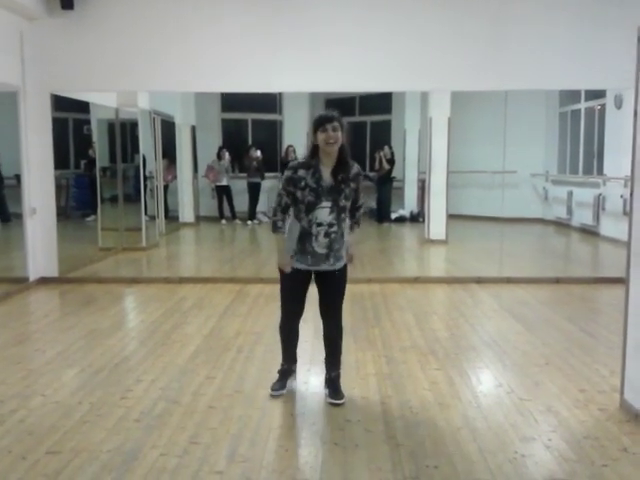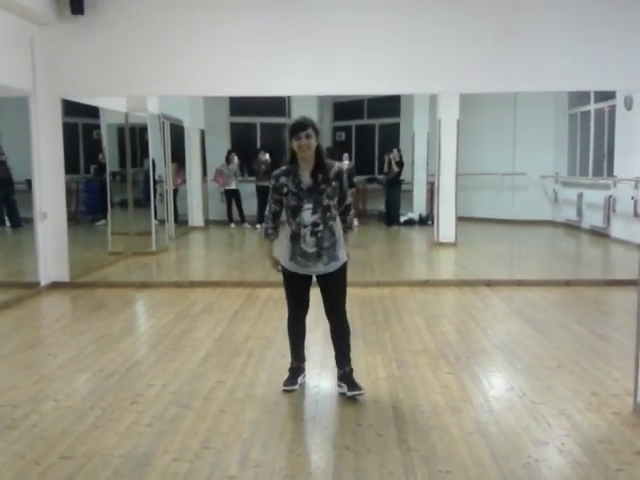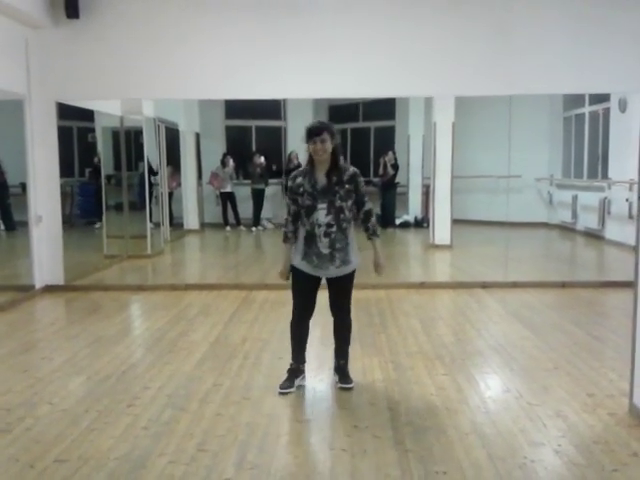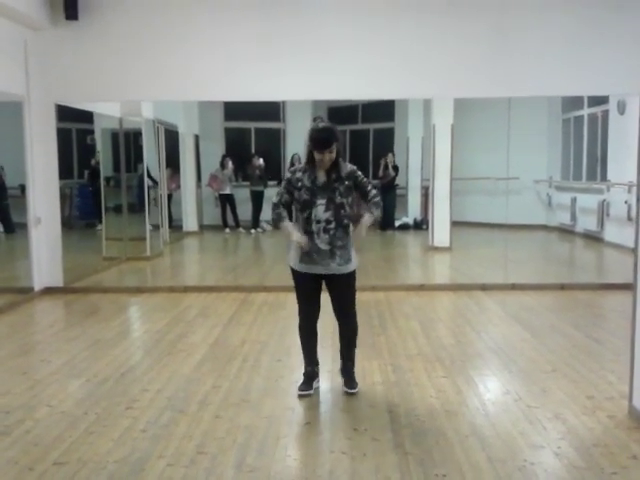
dt=0.5s
person 1, frame 1
left shoulder: (352, 172)
right shoulder: (297, 170)
right elbow: (279, 210)
left wrist: (349, 239)
right wrist: (281, 251)
left hip: (334, 259)
right hip: (296, 256)
left knee: (333, 318)
right knee: (290, 315)
left ankle: (332, 379)
right ankle: (287, 369)
person 1, frame 2
left shoulder: (335, 172)
right shoulder: (281, 177)
left elbow: (346, 210)
right elbow: (272, 216)
left wrist: (345, 244)
right wrist: (270, 252)
left hip: (332, 257)
right hip: (295, 259)
left knee: (337, 314)
right knee: (296, 315)
left ankle: (345, 374)
right ankle: (297, 368)
person 1, frame 3
left shoulder: (351, 176)
right shoulder: (297, 179)
left elbow: (366, 213)
right elbow: (291, 221)
left wrist: (376, 252)
right wrist: (286, 259)
left hip: (342, 260)
right hip: (306, 260)
left knee: (342, 315)
right knee: (300, 314)
left ankle: (342, 367)
right ankle: (296, 369)
person 1, frame 4
left shoulder: (349, 173)
right shoulder: (296, 175)
left elbow: (375, 199)
right elbow: (277, 208)
left wrist: (364, 222)
right wrist: (292, 231)
left hip: (341, 260)
right hip: (305, 261)
left knee: (347, 317)
right knee: (307, 318)
left ankle: (348, 370)
right ankle: (311, 372)
